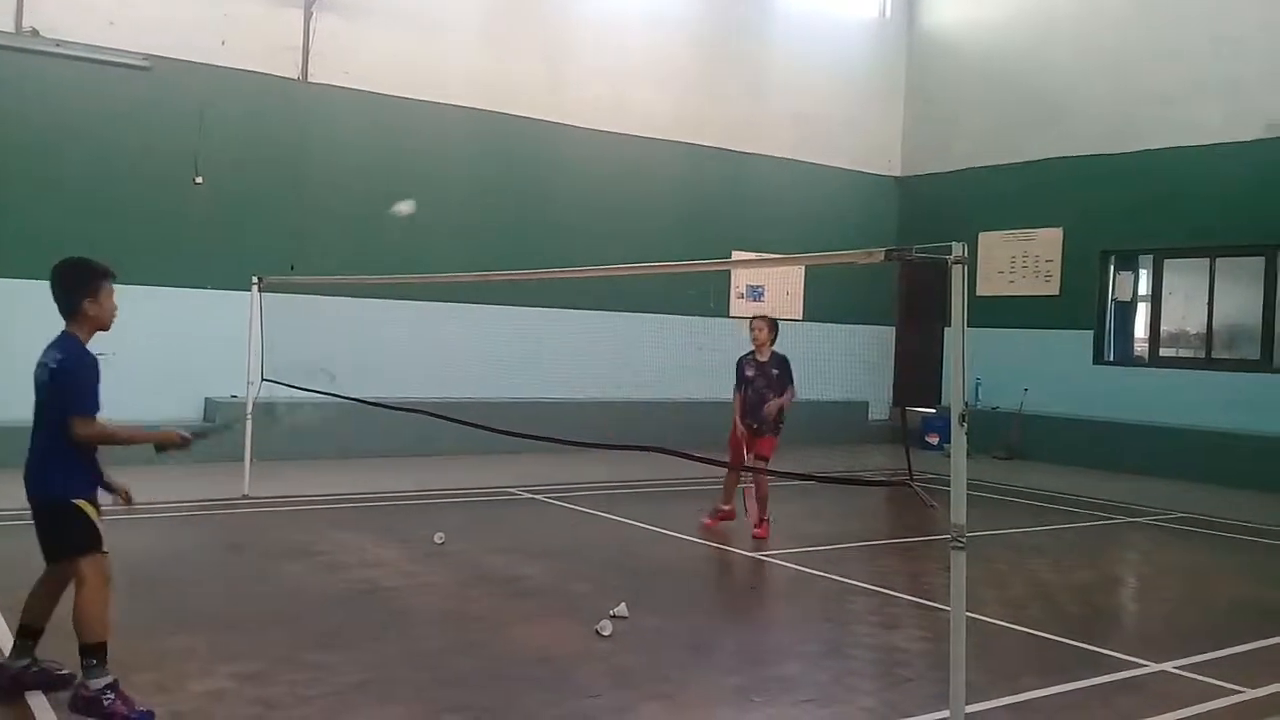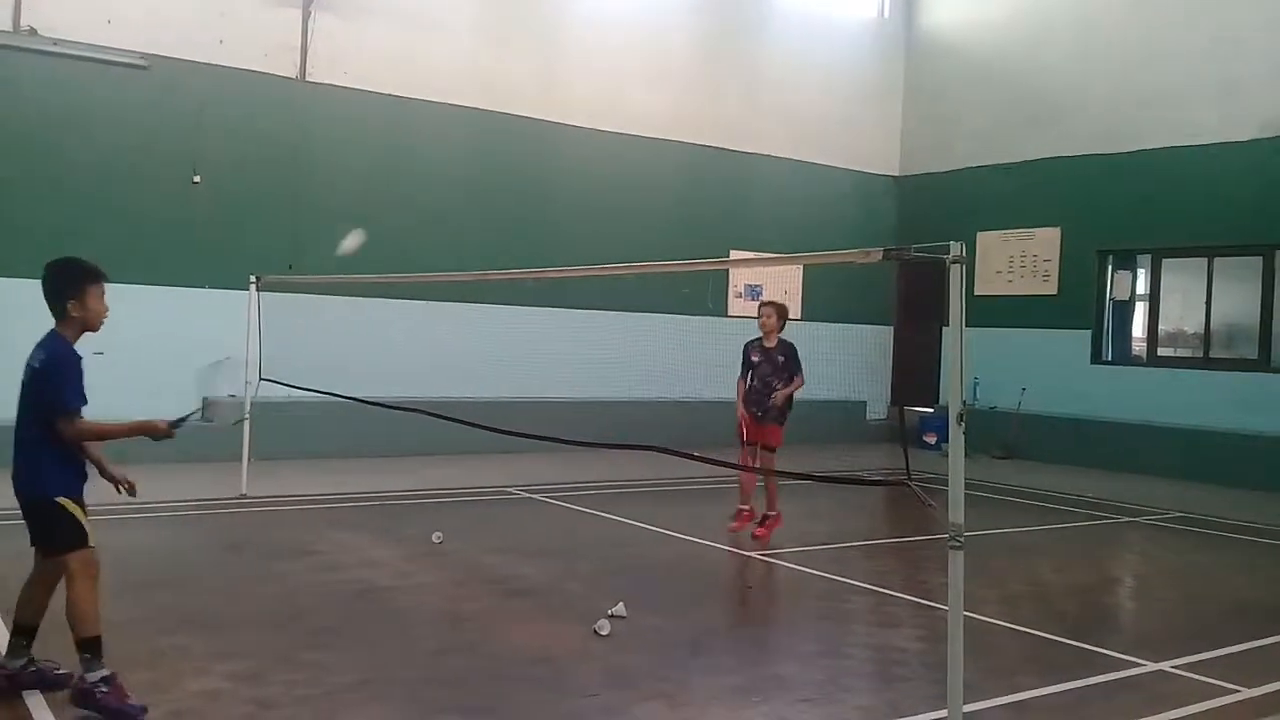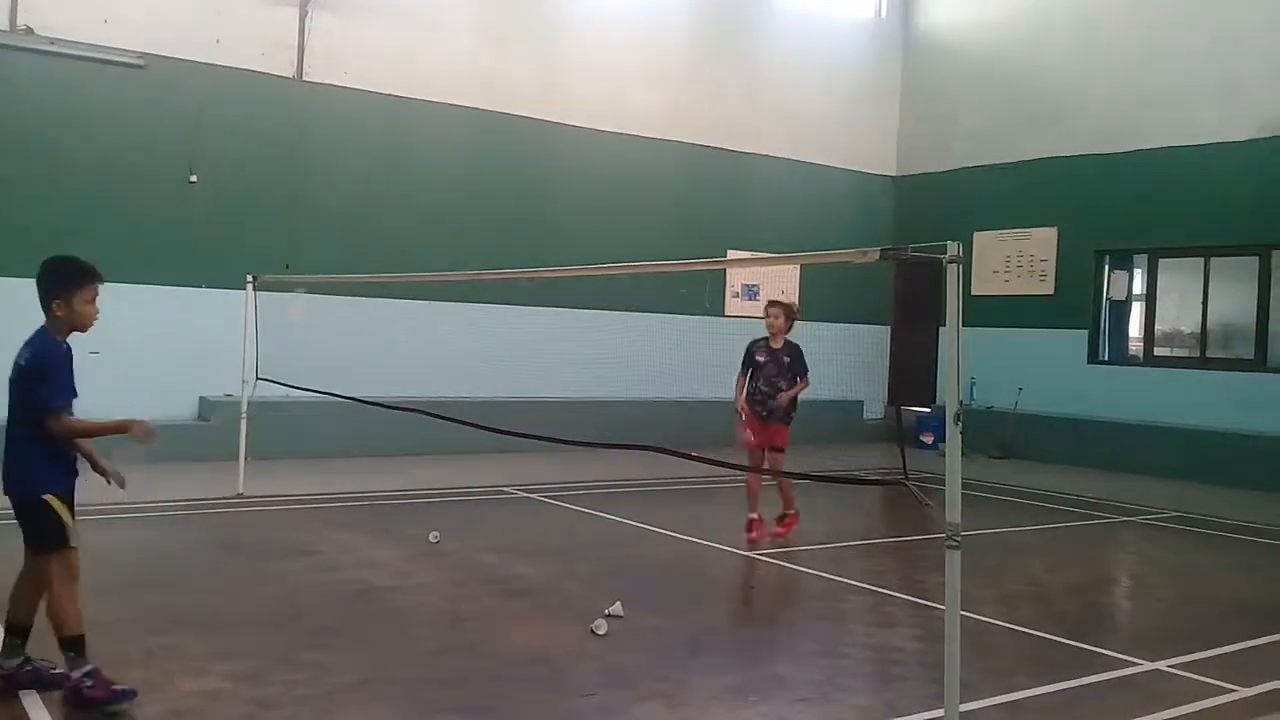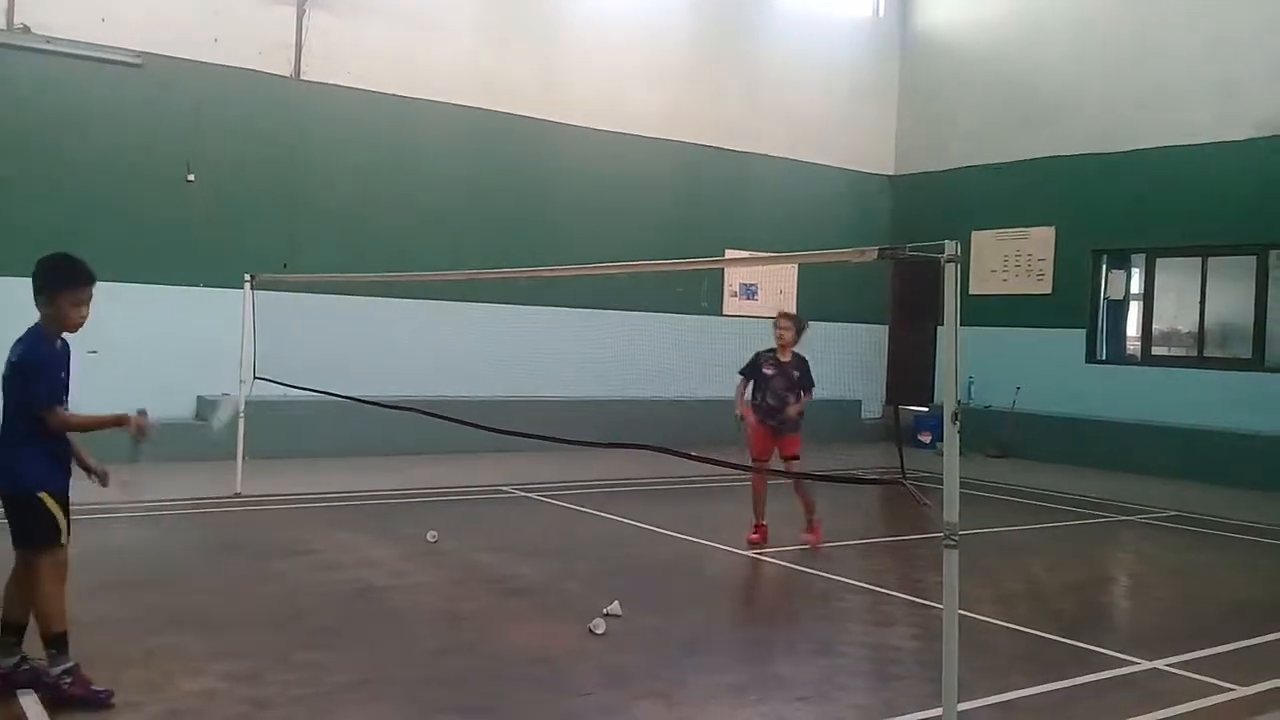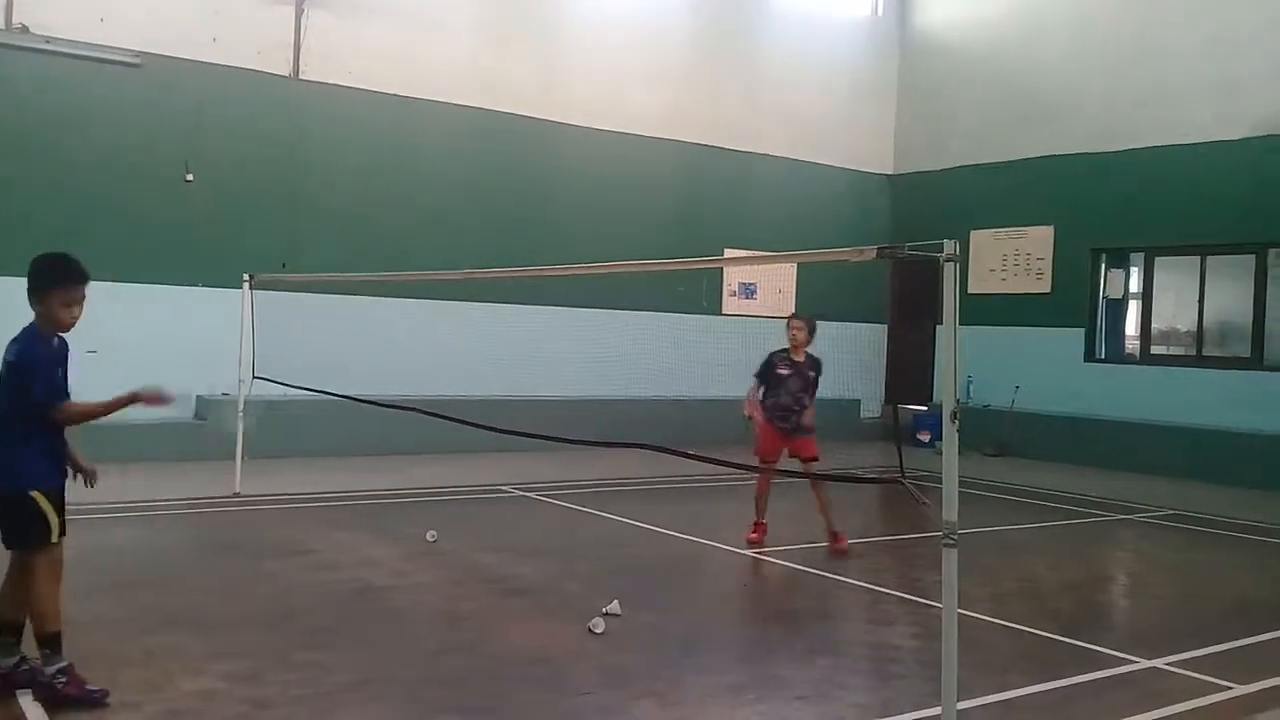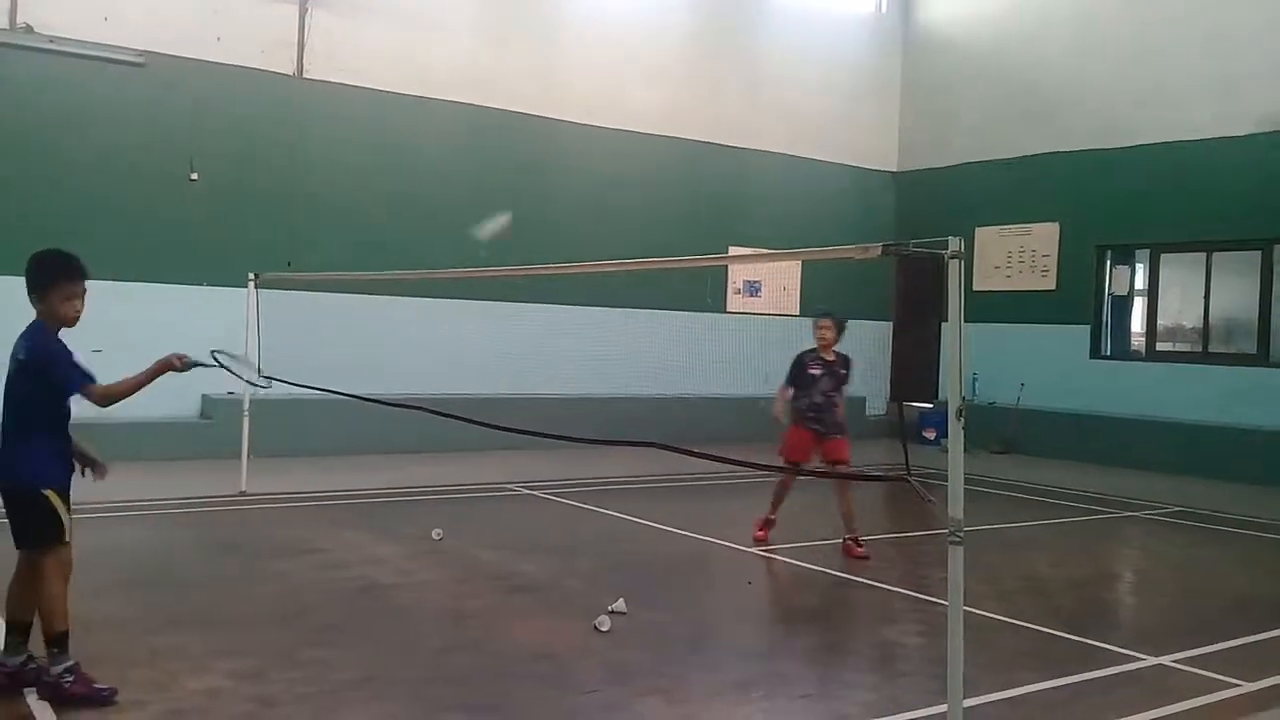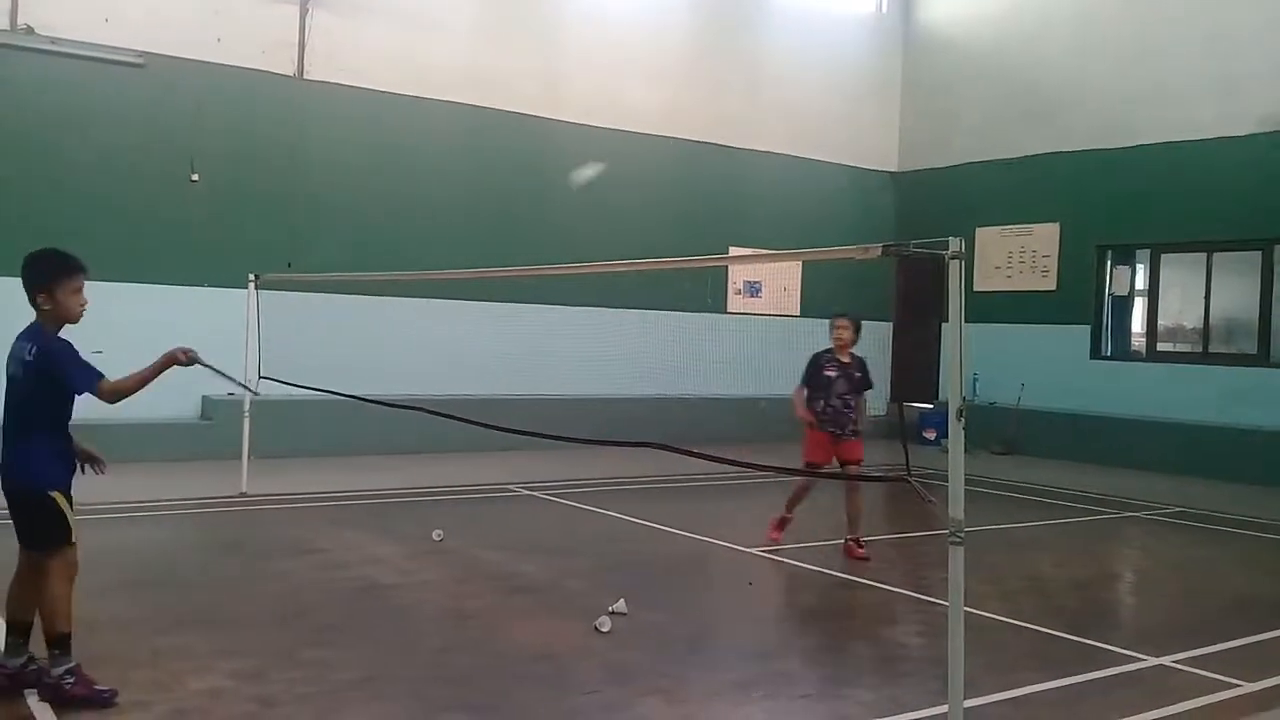
dt=0.1s
person 1, frame 1
left shoulder: (59, 353)
right shoulder: (78, 359)
right elbow: (83, 430)
left wrist: (104, 479)
right wrist: (153, 436)
left hip: (53, 481)
right hip: (64, 485)
left knee: (59, 571)
right knee: (94, 575)
person 1, frame 2
left shoulder: (50, 352)
right shoulder: (61, 359)
right elbow: (69, 428)
left wrist: (106, 469)
right wrist: (139, 428)
left hip: (43, 478)
right hip: (51, 483)
left knee: (48, 568)
right knee: (83, 569)
right ankle: (94, 680)
person 1, frame 3
left shoulder: (53, 351)
right shoulder: (46, 355)
right elbow: (57, 425)
left wrist: (97, 462)
right wrist: (122, 427)
left hip: (41, 476)
right hip: (39, 480)
left knee: (39, 567)
right knee: (63, 569)
right ankle: (81, 674)
person 1, frame 4
left shoulder: (52, 348)
right shoulder: (37, 352)
right elbow: (55, 420)
left wrist: (84, 462)
right wrist: (120, 421)
right knee: (51, 567)
right ankle: (62, 674)
person 1, frame 5
left shoulder: (40, 347)
right elbow: (64, 414)
left wrist: (71, 459)
right wrist: (132, 397)
right knee: (45, 567)
right ankle: (53, 673)
person 1, frame 6
left shoulder: (39, 343)
right shoulder: (45, 348)
right elbow: (100, 395)
left wrist: (77, 451)
right wrist: (160, 367)
right knee: (55, 566)
right ankle: (60, 672)
person 1, frame 7
right shoulder: (52, 349)
right elbow: (109, 391)
left wrist: (75, 448)
right wrist: (166, 362)
right hip: (40, 476)
right knee: (61, 565)
right ankle: (61, 672)
person 2, frame 1
left shoulder: (781, 362)
right shoulder: (744, 361)
left elbow: (790, 392)
right elbow: (737, 394)
left wrist: (777, 404)
right wrist: (738, 421)
left hip: (769, 425)
right hip: (744, 422)
left knee: (759, 471)
right knee: (735, 466)
left ankle: (763, 519)
right ankle: (724, 508)
person 2, frame 2
left shoulder: (788, 349)
right shoulder: (750, 347)
left elbow: (799, 379)
right elbow: (743, 378)
left wrist: (784, 392)
right wrist: (739, 403)
left hip: (775, 414)
right hip: (750, 410)
left knee: (766, 464)
right knee: (746, 460)
left ankle: (771, 514)
right ankle: (745, 509)
person 2, frame 3
left shoulder: (793, 350)
right shoulder: (755, 346)
left elbow: (804, 381)
right elbow: (743, 374)
left wrist: (790, 393)
right wrist: (739, 398)
left hip: (780, 414)
right hip: (755, 411)
left knee: (776, 466)
right knee: (754, 464)
left ankle: (789, 513)
right ankle: (754, 520)
person 2, frame 4
left shoulder: (800, 363)
right shoulder: (761, 358)
left elbow: (808, 394)
right elbow: (744, 382)
left wrist: (797, 407)
right wrist: (740, 404)
left hip: (788, 425)
right hip: (761, 423)
left knee: (796, 474)
right knee: (759, 473)
left ankle: (812, 521)
right ankle: (759, 525)
person 2, frame 5
left shoulder: (813, 365)
right shoulder: (775, 359)
right elbow: (757, 386)
left wrist: (810, 412)
right wrist: (751, 407)
left hip: (801, 428)
right hip: (773, 425)
left knee: (816, 476)
right knee: (765, 475)
left ankle: (832, 531)
right ankle: (760, 523)
person 2, frame 6
left shoulder: (844, 363)
right shoulder: (804, 359)
right elbow: (785, 390)
left wrist: (841, 413)
right wrist: (781, 410)
left hip: (832, 429)
right hip: (803, 426)
left knee: (843, 478)
right knee: (789, 476)
left ankle: (851, 537)
right ankle: (769, 519)
person 2, frame 7
left shoulder: (859, 365)
right shoulder: (819, 360)
right elbow: (799, 392)
left wrist: (860, 417)
right wrist: (801, 411)
left hip: (848, 431)
right hip: (817, 428)
left knee: (853, 481)
right knee: (809, 480)
left ankle: (852, 539)
right ankle: (785, 516)
